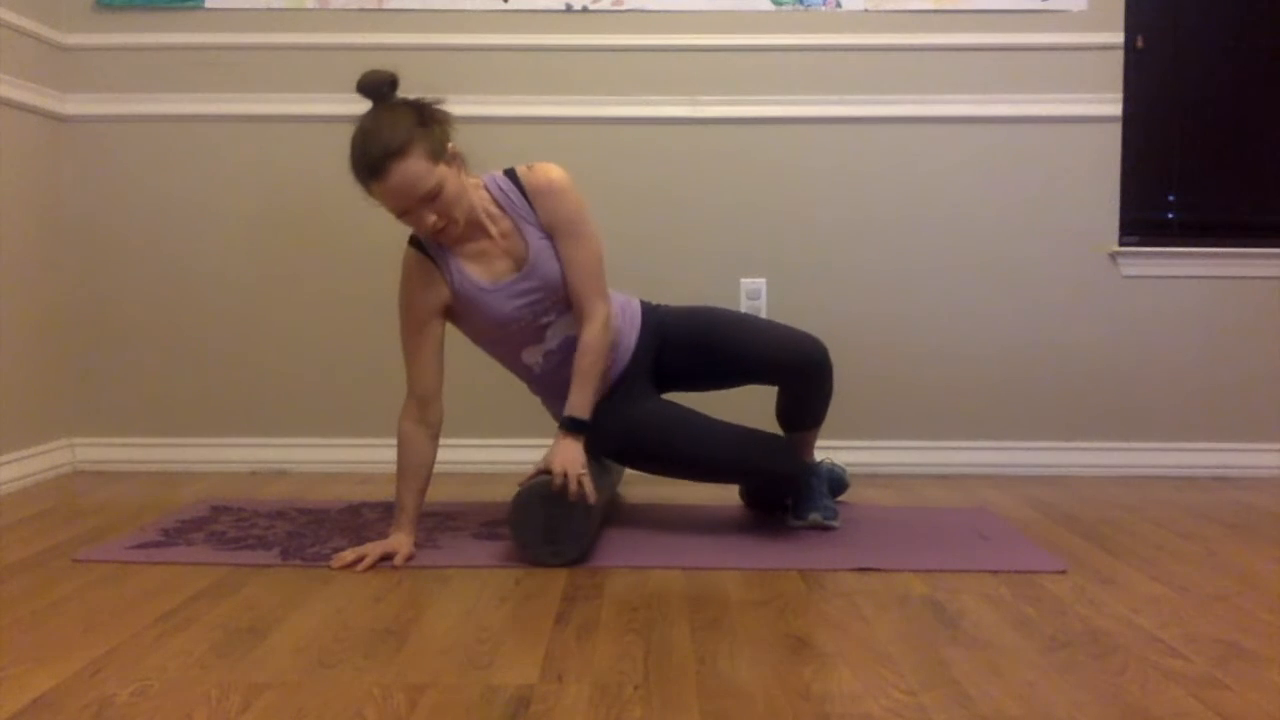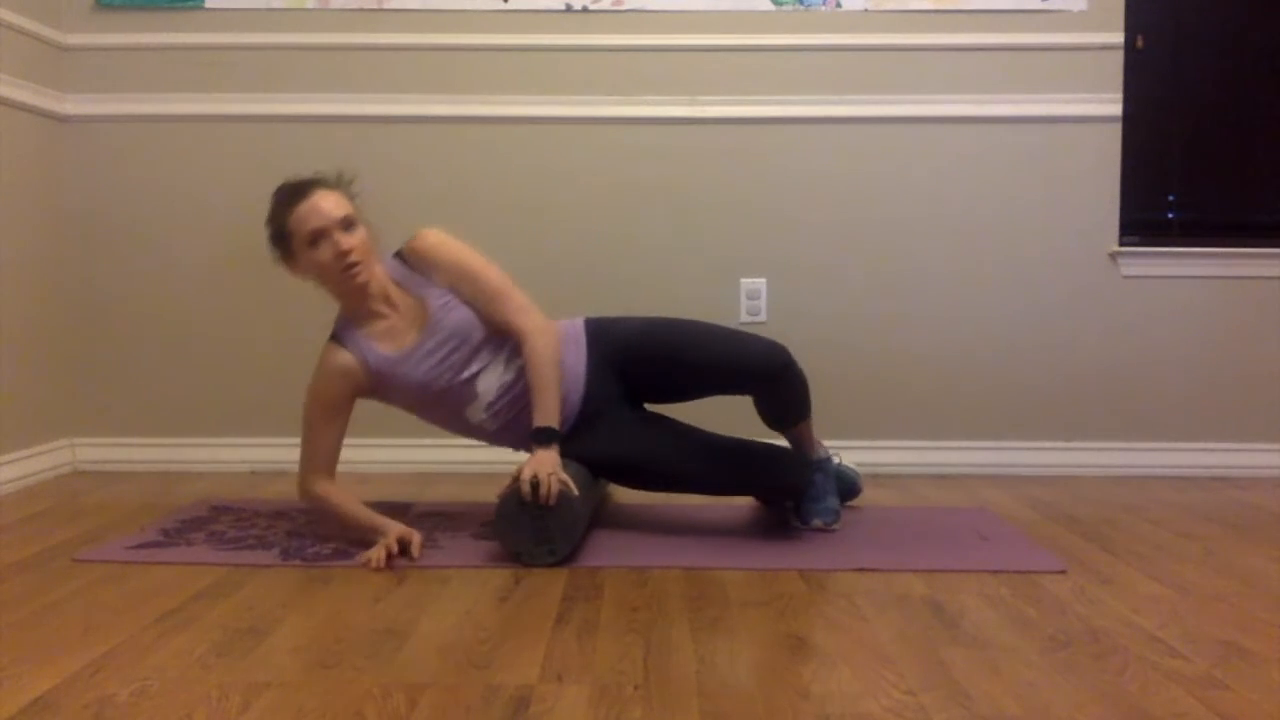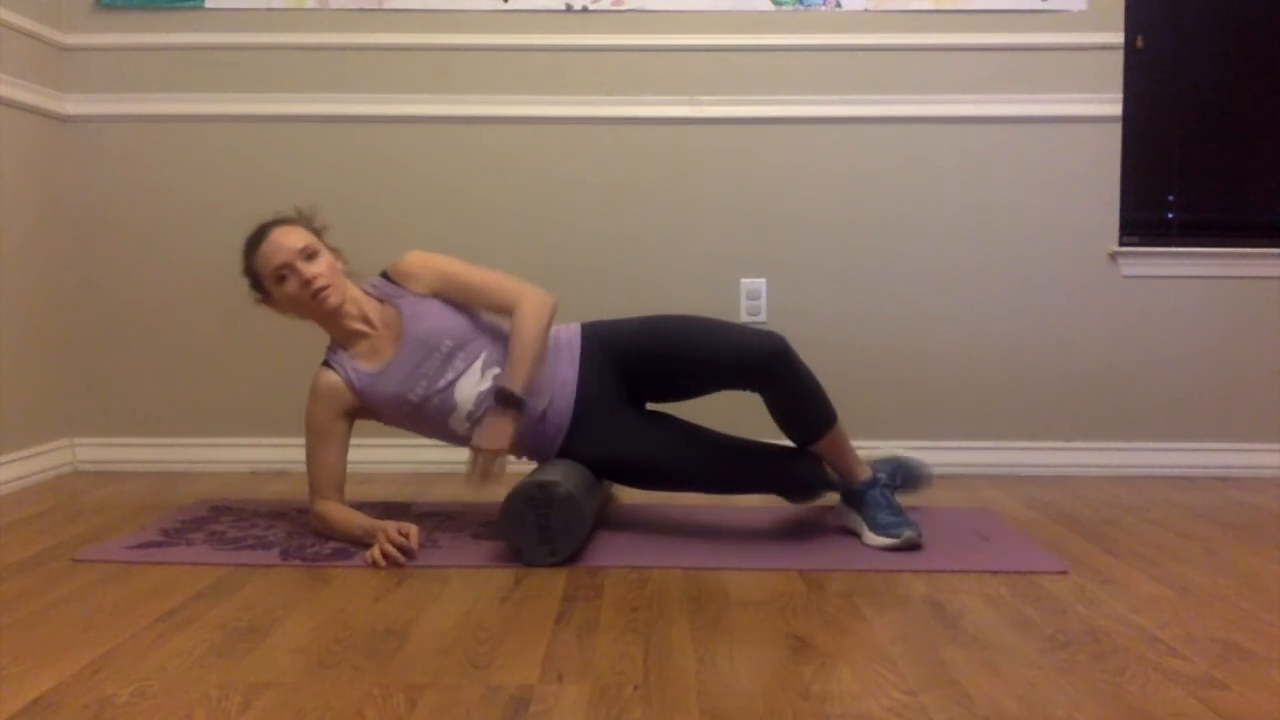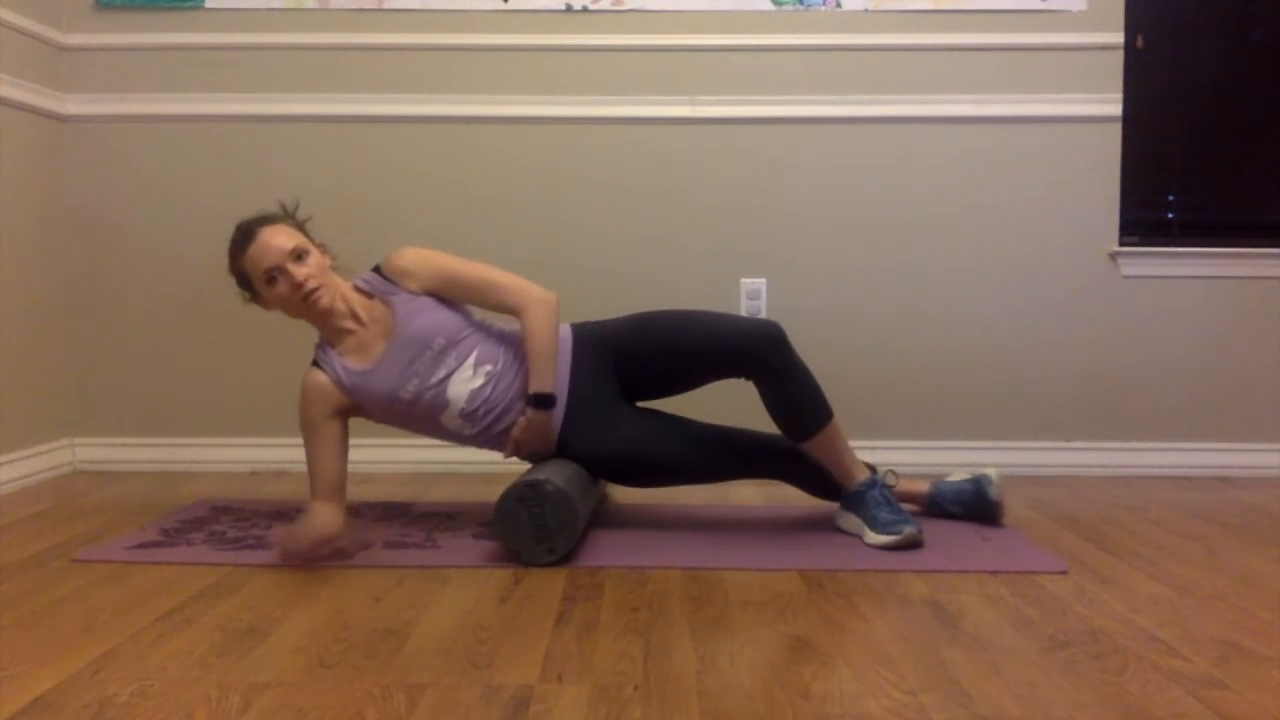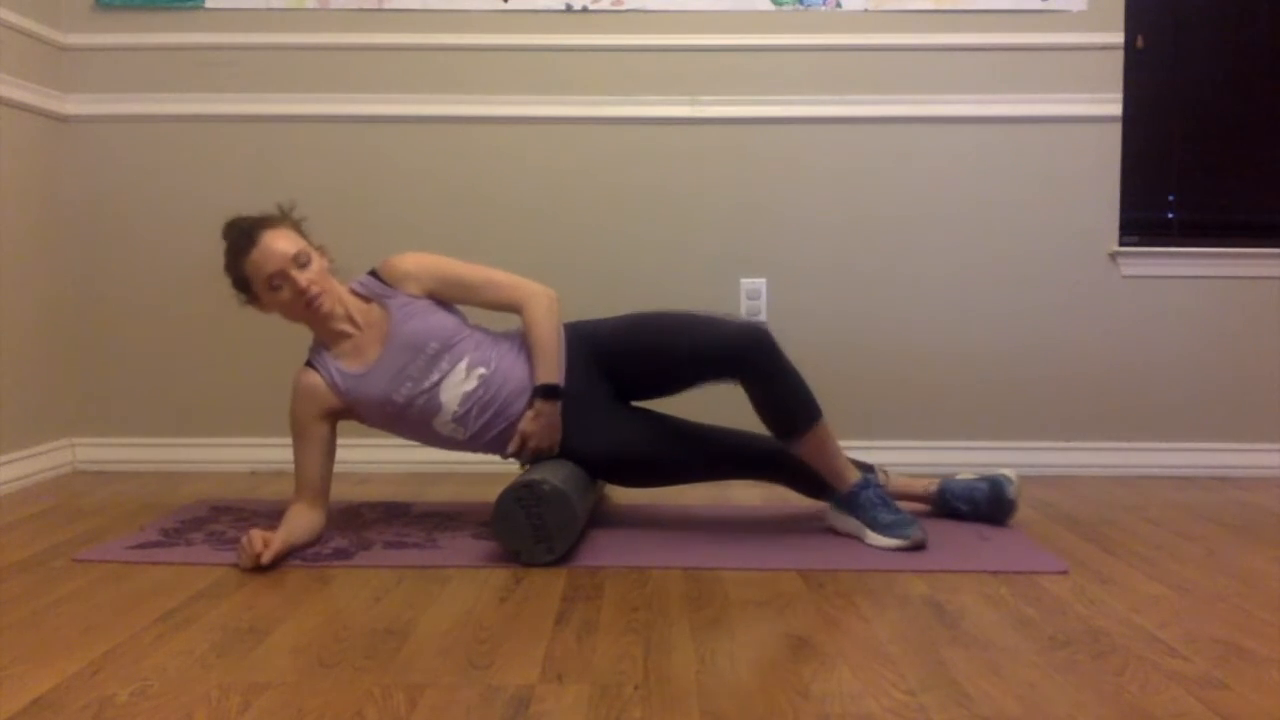
dt=1s
person 1, frame 1
left shoulder: (543, 188)
right shoulder: (426, 271)
left elbow: (597, 315)
right elbow: (422, 409)
left wrist: (570, 435)
right wrist: (403, 528)
left hip: (642, 333)
right hip: (603, 403)
left knee: (807, 358)
right knee: (778, 468)
left ankle: (805, 468)
right ankle: (794, 484)
person 1, frame 2
left shoulder: (427, 253)
right shoulder: (345, 363)
left elbow: (534, 328)
right elbow: (315, 480)
left wrist: (541, 440)
right wrist: (382, 527)
left hip: (594, 355)
right hip: (579, 433)
left knee: (769, 363)
right knee: (768, 476)
left ankle: (814, 461)
right ankle: (806, 484)
person 1, frame 3
left shoulder: (410, 274)
right shoulder: (336, 387)
left elbow: (534, 300)
right elbow: (324, 505)
left wrist: (508, 408)
right wrist: (376, 530)
left hip: (594, 358)
right hip: (579, 438)
left knee: (763, 353)
right knee: (785, 474)
left ankle: (862, 481)
right ankle: (844, 483)
person 1, frame 4
left shoulder: (403, 271)
right shoulder: (325, 387)
left elbow: (537, 300)
right elbow: (326, 504)
left wrist: (538, 398)
right wrist: (310, 534)
left hip: (585, 359)
right hip: (576, 437)
left knee: (760, 343)
right knee: (773, 458)
left ankle: (869, 488)
right ankle: (889, 493)
person 1, frame 5
left shoulder: (398, 275)
right shoulder: (318, 388)
left elbow: (536, 295)
right elbow: (311, 503)
left wrist: (545, 390)
right wrist: (275, 539)
left hip: (576, 360)
right hip: (570, 439)
left knee: (744, 344)
right knee: (762, 458)
left ankle: (896, 490)
right ankle: (860, 493)
